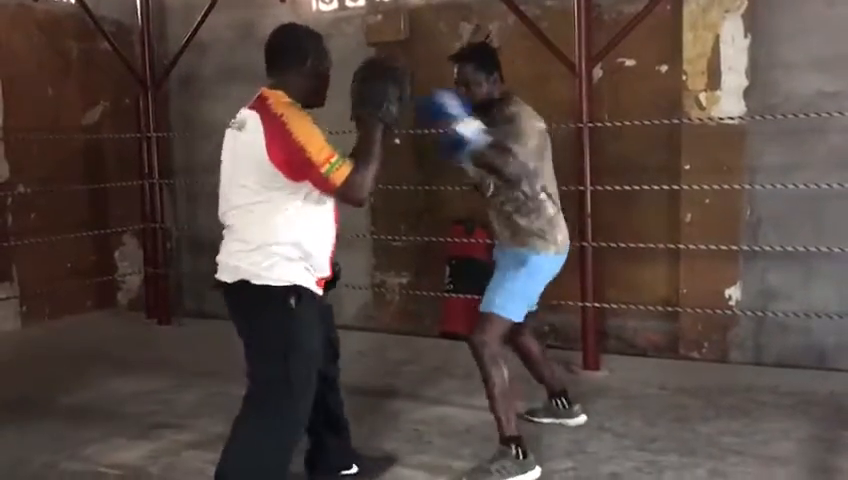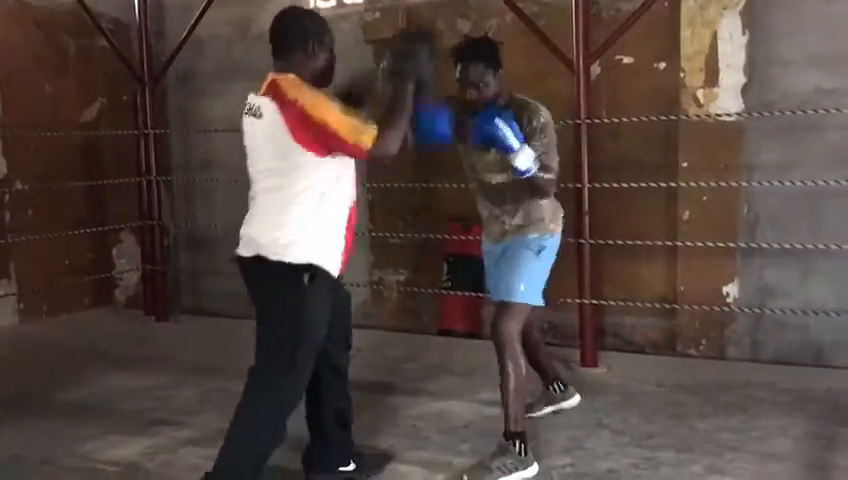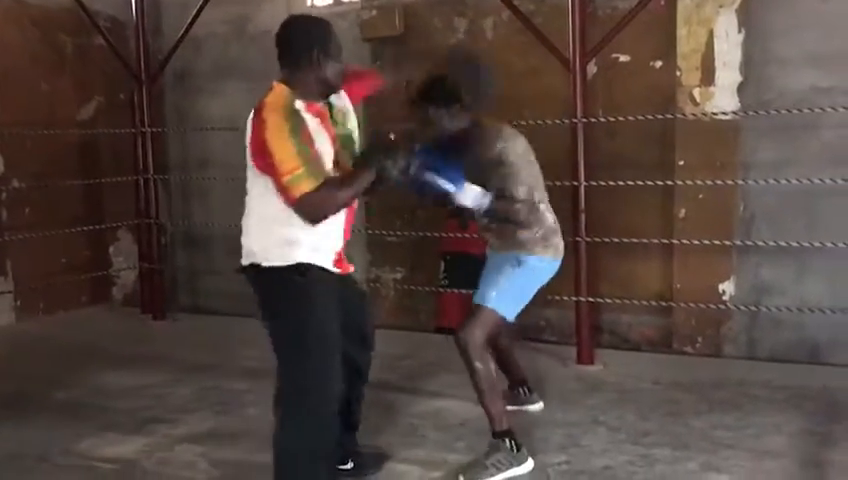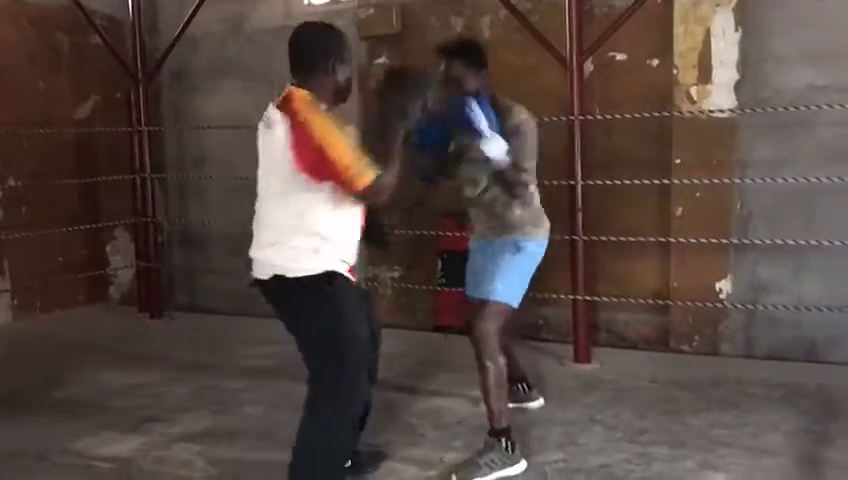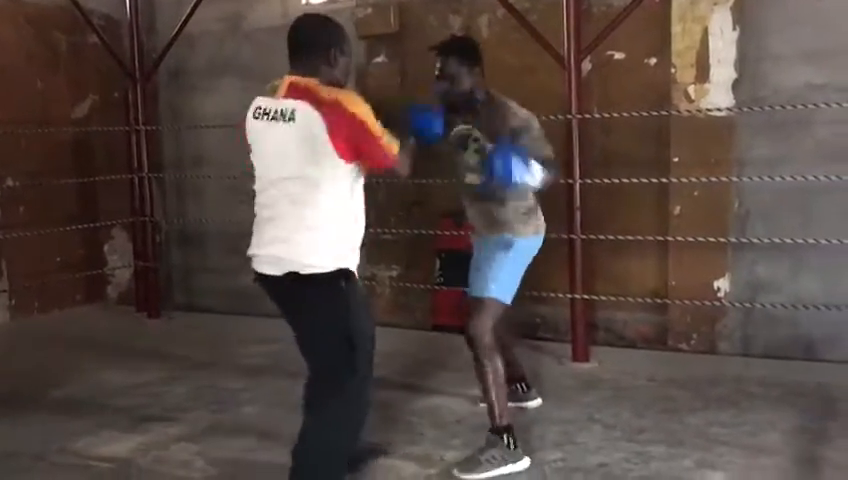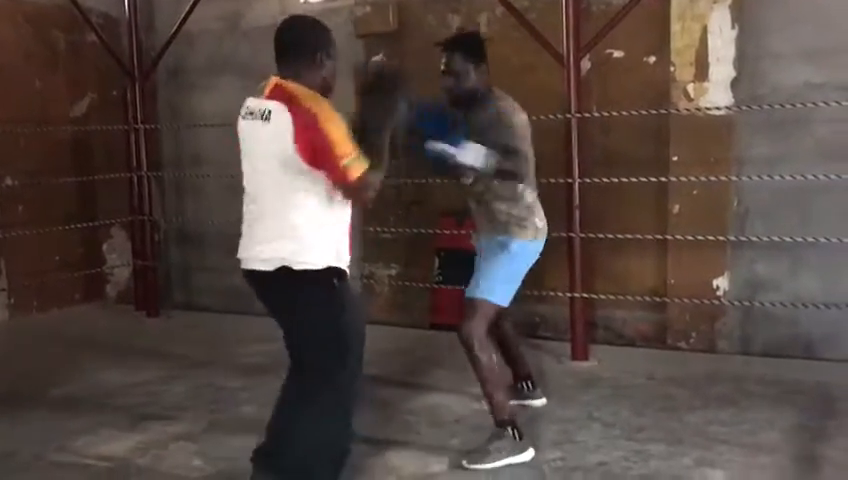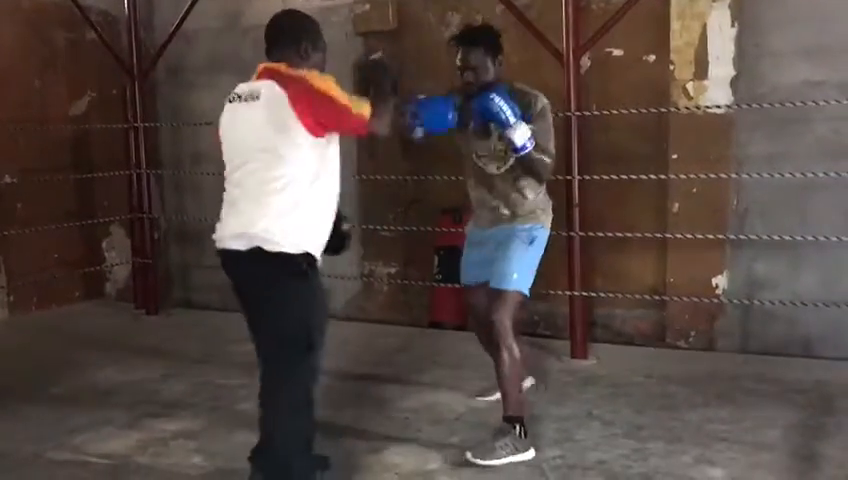
dt=0.2s
person 1, frame 1
left shoulder: (255, 114)
right shoulder: (286, 120)
right elbow: (356, 188)
right wrist: (372, 124)
left hip: (279, 277)
right hip: (271, 283)
left knee: (319, 370)
right knee: (280, 402)
person 1, frame 2
left shoulder: (266, 100)
right shoulder: (303, 104)
right elbow: (386, 144)
right wrist: (405, 84)
left hip: (300, 259)
right hip: (290, 263)
left knee: (329, 358)
right knee: (279, 381)
person 1, frame 3
left shoulder: (331, 96)
right shoulder: (280, 119)
left elbow: (364, 79)
right elbow: (313, 206)
right wrist: (373, 167)
left hip: (322, 262)
right hip: (287, 267)
left knee: (351, 350)
right knee: (310, 377)
person 1, frame 4
left shoulder: (302, 111)
right shoulder: (312, 122)
right elbow: (377, 191)
right wrist: (398, 128)
left hip: (321, 269)
right hip: (305, 275)
left knee: (361, 351)
right knee: (341, 382)
person 1, frame 5
left shoulder: (261, 107)
right shoulder: (340, 109)
right elbow: (399, 165)
right wrist: (404, 133)
left hip: (275, 261)
right hip: (317, 269)
left knee: (334, 367)
right knee: (345, 380)
person 1, frame 6
left shoulder: (254, 108)
right shoulder: (313, 112)
right elbow: (363, 189)
left wrist: (360, 132)
right wrist: (381, 131)
left hip: (263, 261)
right hip: (306, 267)
left knee: (314, 366)
right knee: (335, 378)
person 1, frame 7
left shoulder: (238, 99)
right shoulder: (305, 88)
right elbow: (377, 123)
left wrist: (327, 219)
right wrist: (380, 83)
left hip: (239, 244)
right hip: (279, 252)
left knee: (282, 360)
right knee: (293, 366)
person 2, frame 1
left shoulder: (516, 118)
right shoulder: (496, 118)
left elbow: (510, 173)
right elbow: (492, 179)
left wrist: (466, 127)
right wrist: (465, 155)
left hip: (534, 245)
right hip: (520, 242)
left knee: (484, 340)
right knee: (513, 330)
right ankle: (563, 403)
person 2, frame 2
left shoulder: (532, 115)
right shoulder: (459, 113)
left elbow: (546, 188)
left wrist: (516, 151)
left hip: (534, 233)
right hip: (495, 235)
left knee: (505, 329)
right knee: (519, 322)
right ankle: (558, 388)
person 2, frame 3
left shoulder: (500, 146)
right shoulder: (459, 144)
left elbow: (519, 216)
left wrist: (467, 196)
left hip: (533, 252)
right hip: (505, 247)
left knee: (471, 336)
right knee: (488, 326)
right ankle: (522, 391)
person 2, frame 4
left shoulder: (515, 118)
right shoulder: (458, 115)
left elbow: (519, 188)
right elbow: (447, 165)
left wrist: (489, 142)
right wrist: (428, 139)
left hip: (520, 237)
right hip: (486, 234)
left knee: (484, 327)
right knee: (480, 314)
right ankle: (521, 388)
person 2, frame 5
left shoulder: (509, 115)
right shoulder: (452, 113)
left elbow: (546, 166)
left wrist: (522, 172)
right wrist: (428, 127)
left hip: (515, 233)
right hip: (486, 233)
left knee: (478, 327)
right knee: (485, 317)
right ankle: (520, 387)
person 2, frame 6
left shoulder: (502, 112)
right shoulder: (473, 110)
left elbow: (519, 169)
left wrist: (468, 153)
right wrist: (448, 151)
left hip: (515, 235)
right hip: (496, 232)
left knee: (472, 329)
right knee: (490, 314)
left ankle: (510, 436)
right ankle: (525, 385)
person 2, frame 7
left shoulder: (533, 103)
right shoulder: (460, 100)
left elbow: (544, 172)
right elbow: (423, 116)
left wrist: (514, 129)
right wrist: (422, 118)
left hip: (525, 225)
right hip: (483, 223)
left knee: (499, 318)
right knee: (476, 307)
left ankle: (516, 433)
right ankle: (512, 376)
